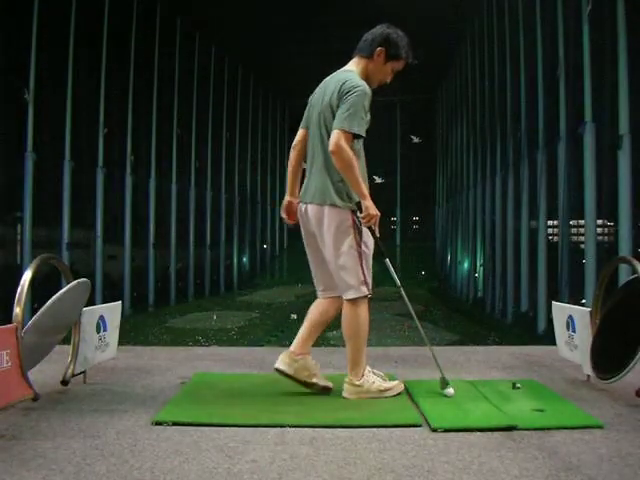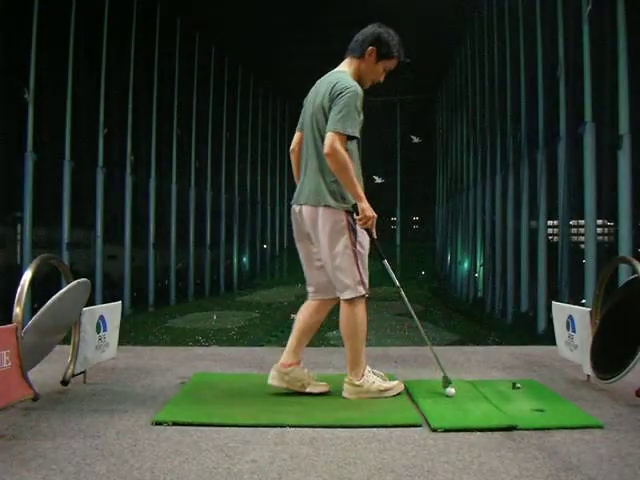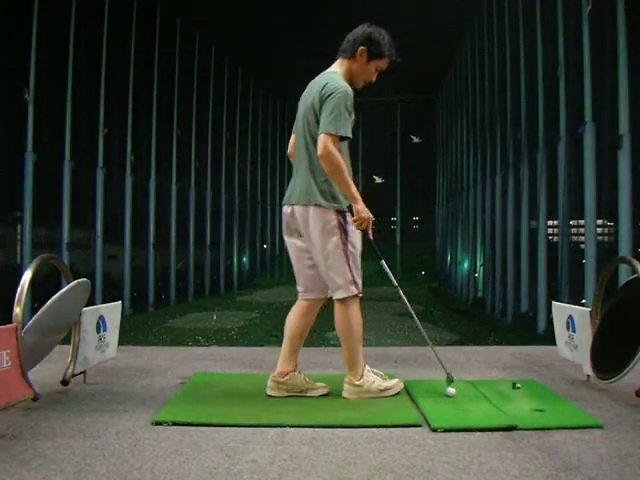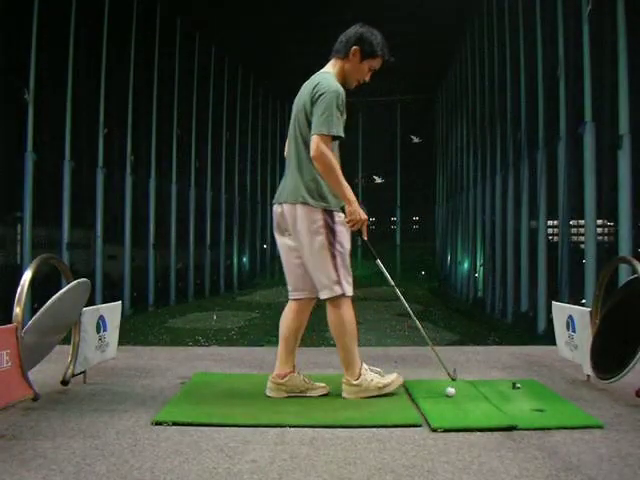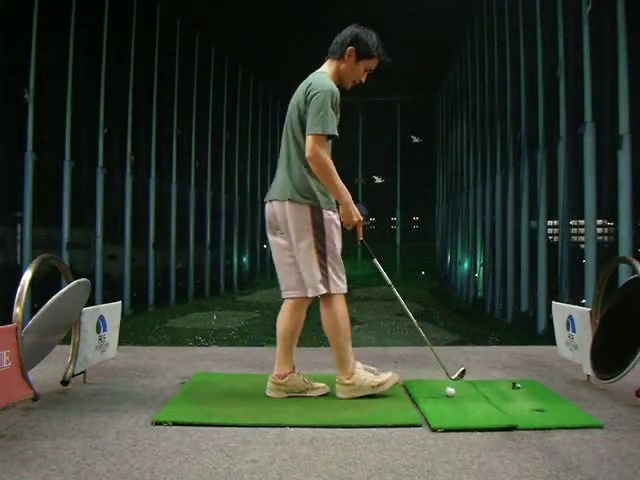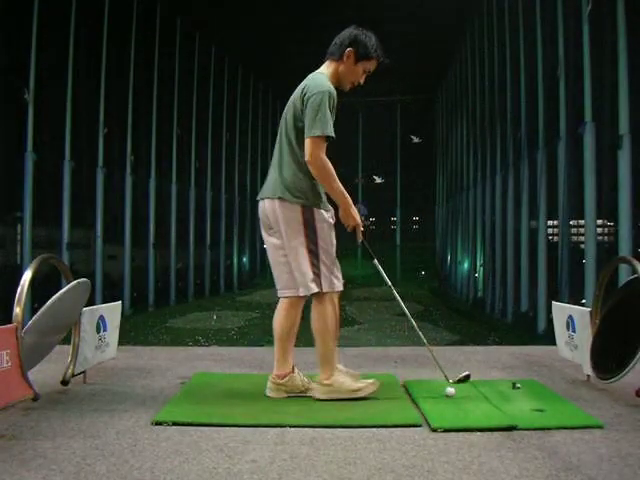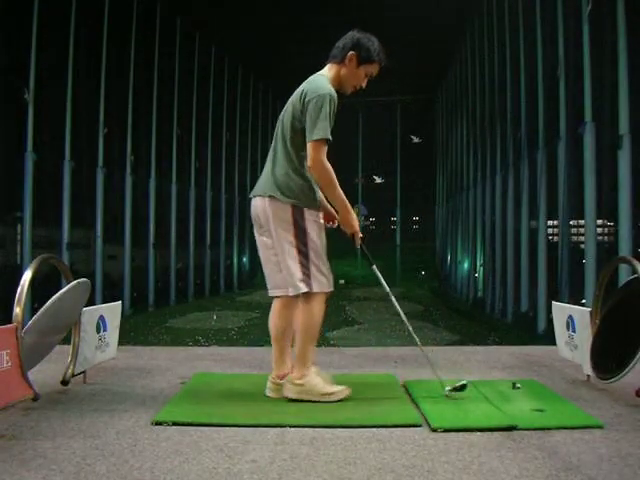
dt=0.1s
person 1, frame 1
left shoulder: (325, 85)
right shoulder: (357, 88)
left elbow: (299, 144)
right elbow: (338, 146)
left wrist: (292, 194)
right wrist: (366, 198)
left hip: (312, 202)
right hip: (339, 205)
left knee: (333, 290)
right knee: (355, 290)
left ankle: (296, 356)
right ankle: (357, 378)
person 1, frame 2
left shoulder: (320, 86)
right shoulder: (349, 89)
left elbow: (296, 147)
right elbow: (333, 149)
right wrist: (362, 200)
left hip: (306, 203)
right hip: (333, 207)
left knee: (323, 292)
right knee: (352, 291)
left ankle: (287, 366)
right ankle: (358, 378)
person 1, frame 3
left shoulder: (314, 86)
right shoulder: (339, 89)
left elbow: (294, 149)
right elbow: (326, 150)
right wrist: (357, 201)
left hip: (297, 203)
right hip: (324, 207)
left knee: (312, 294)
right knee: (346, 291)
left ankle: (284, 373)
right ankle: (357, 378)
person 1, frame 4
left shoulder: (311, 85)
right shoulder: (331, 89)
right elbow: (319, 152)
right wrist: (351, 203)
left hip: (289, 202)
right hip: (313, 205)
left knee: (303, 293)
right knee: (337, 291)
left ankle: (283, 374)
right ankle: (356, 377)
person 1, frame 5
left shoulder: (308, 86)
right shoulder: (325, 89)
right elbow: (315, 153)
left wrist: (334, 199)
right wrist: (347, 202)
left hip: (282, 201)
right hip: (305, 204)
left knee: (298, 293)
right knee: (330, 289)
left ankle: (283, 374)
right ankle: (349, 376)
person 1, frame 6
left shoulder: (310, 86)
right shoulder: (323, 90)
right elbow: (314, 157)
left wrist: (329, 200)
right wrist: (347, 205)
left hip: (277, 199)
right hip: (297, 203)
left knee: (294, 291)
right knee: (324, 288)
left ankle: (282, 375)
right ankle: (329, 374)
person 1, frame 7
left shoulder: (310, 88)
right shoulder: (323, 92)
right elbow: (316, 161)
left wrist: (322, 204)
right wrist: (346, 211)
left hip: (271, 199)
right hip: (289, 203)
left knee: (287, 291)
right knee: (313, 289)
left ankle: (281, 374)
right ankle: (301, 376)
